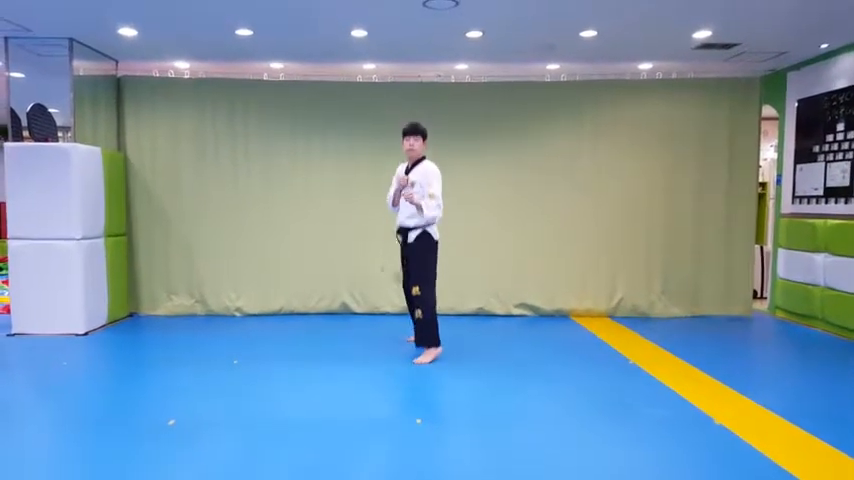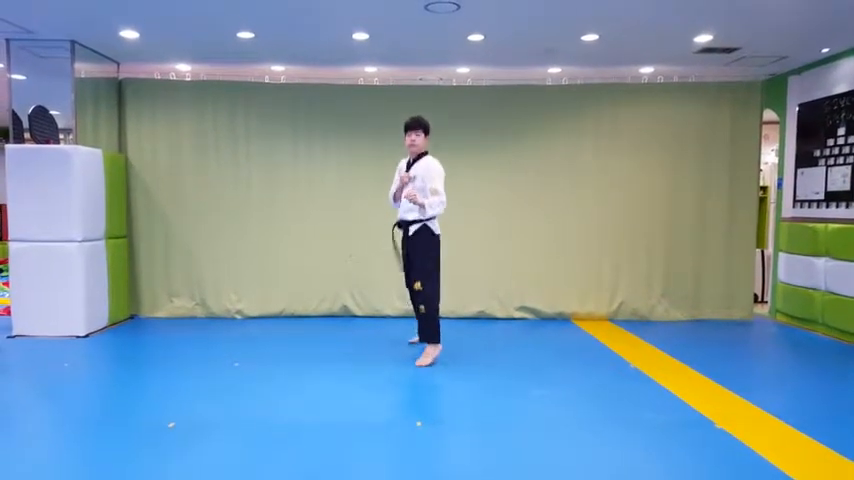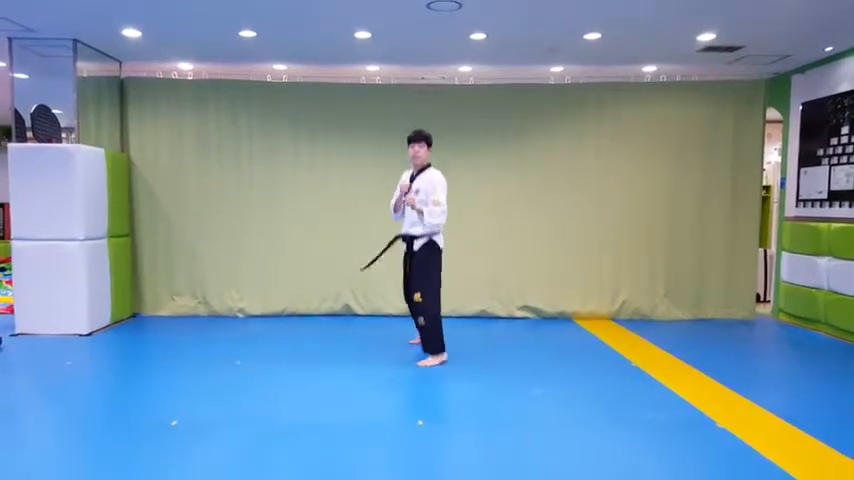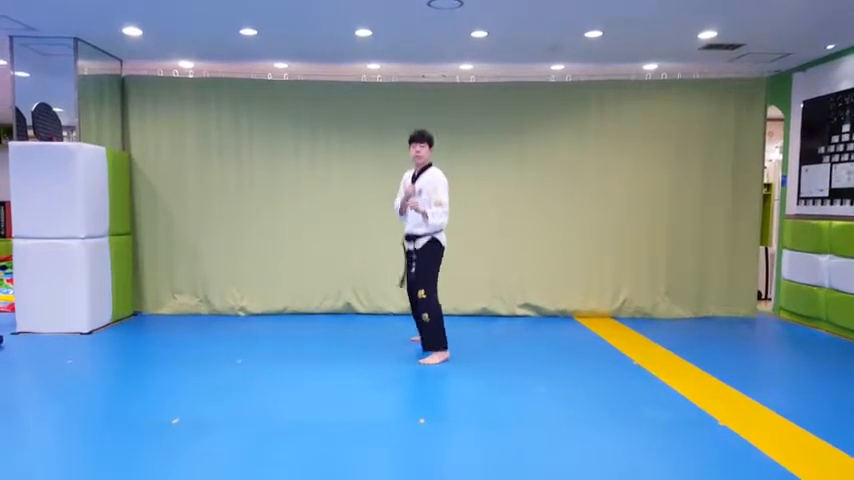
dt=0.5s
person 1, frame 1
left shoulder: (430, 170)
right shoulder: (401, 170)
left elbow: (436, 208)
right elbow: (393, 206)
left wrist: (418, 203)
right wrist: (398, 189)
left hip: (424, 237)
right hip: (407, 236)
left knee: (422, 289)
right knee: (411, 288)
left ankle: (432, 345)
right ankle: (422, 331)
person 1, frame 2
left shoulder: (431, 165)
right shoulder: (403, 165)
left elbow: (439, 203)
right elbow: (394, 202)
left wrist: (419, 201)
right wrist: (400, 186)
left hip: (425, 232)
right hip: (408, 231)
left knee: (425, 285)
right knee: (414, 284)
left ankle: (433, 345)
right ankle: (426, 332)
person 1, frame 3
left shoulder: (435, 178)
right shoulder: (407, 176)
left elbow: (440, 215)
right elbow: (396, 214)
left wrist: (418, 207)
right wrist: (400, 196)
left hip: (428, 244)
right hip: (411, 244)
left knee: (425, 295)
right knee: (412, 293)
left ankle: (437, 351)
right ankle: (425, 333)
person 1, frame 4
left shoulder: (436, 177)
right shoulder: (408, 176)
left elbow: (442, 214)
right elbow: (400, 213)
left wrist: (423, 210)
right wrist: (405, 199)
left hip: (430, 242)
right hip: (413, 241)
left knee: (425, 292)
right knee: (414, 291)
left ankle: (440, 349)
right ankle: (426, 332)
